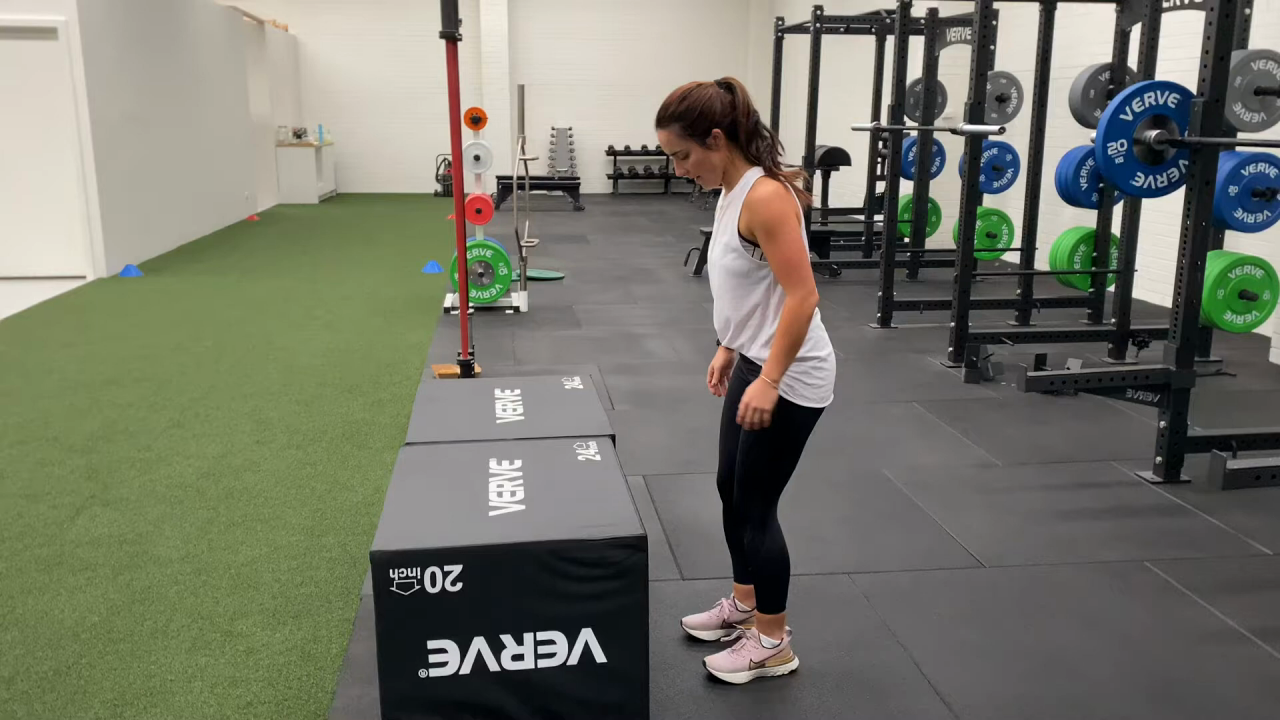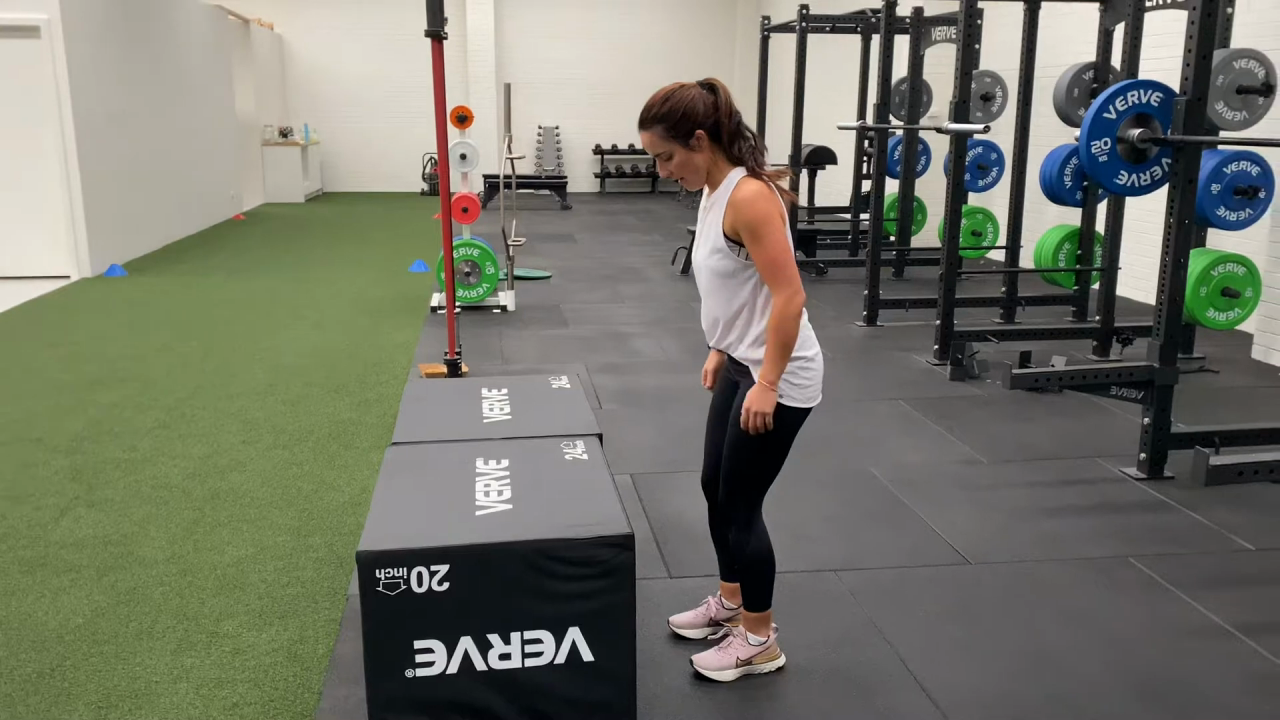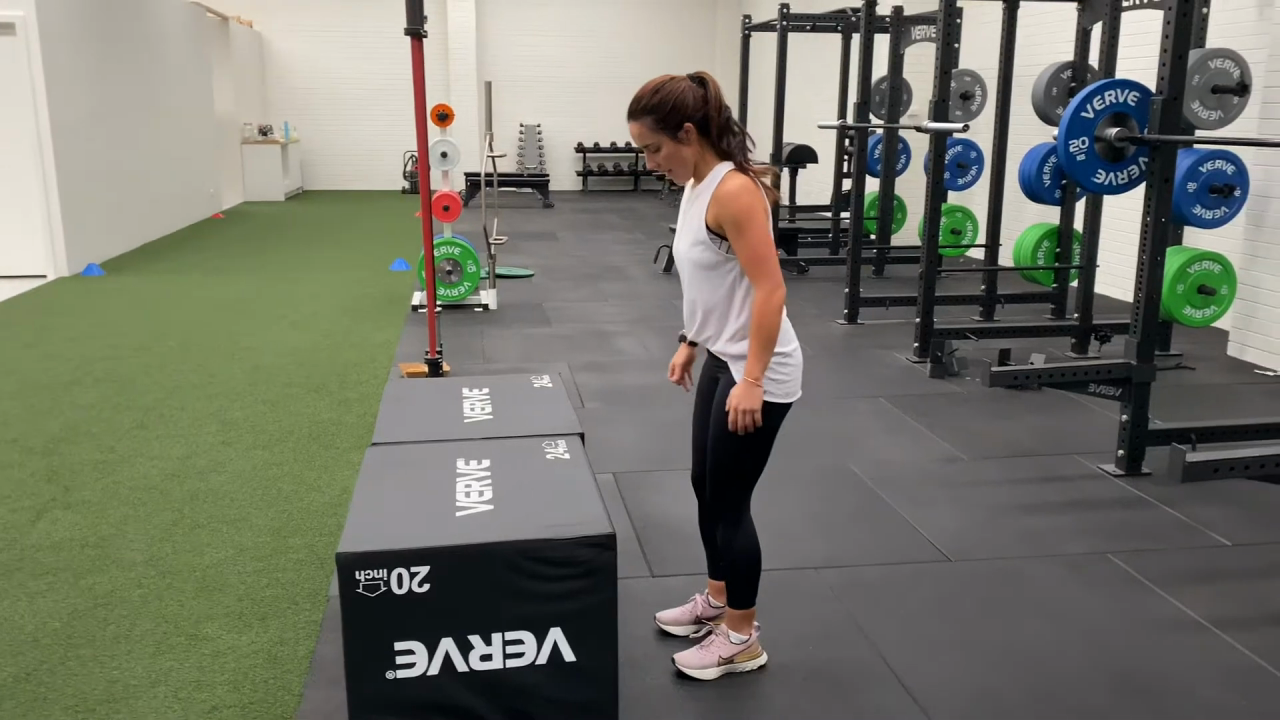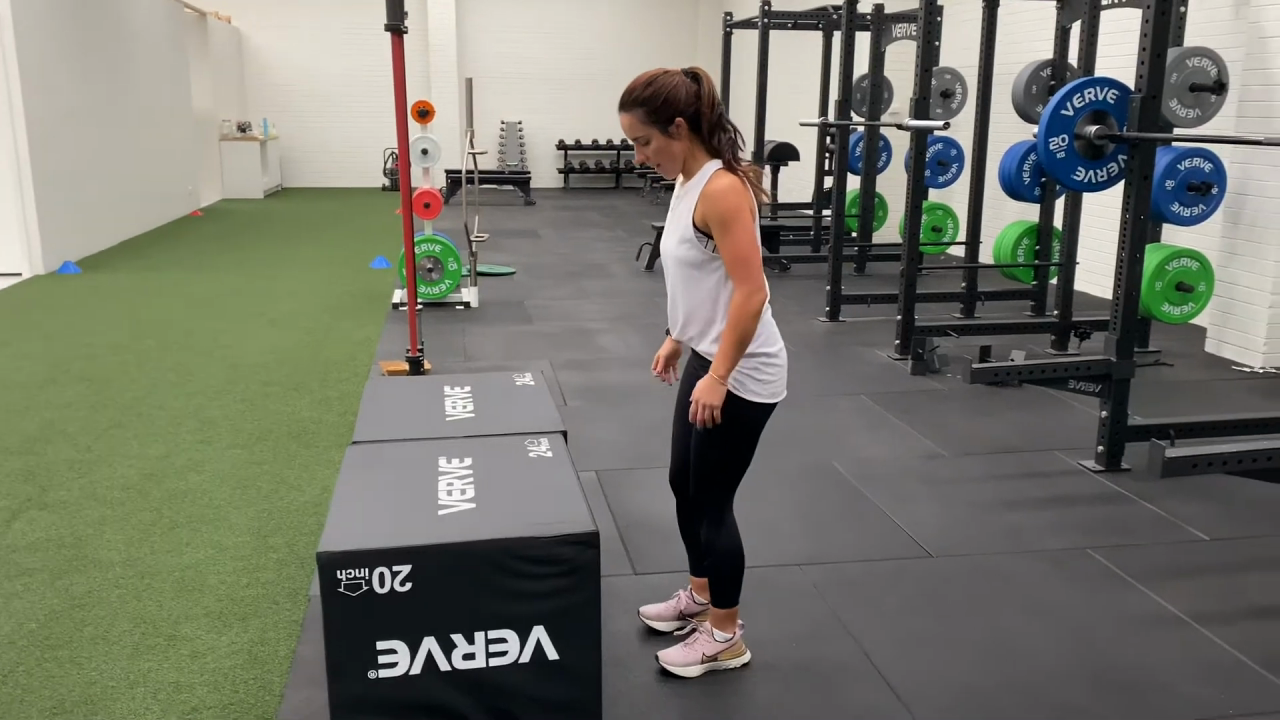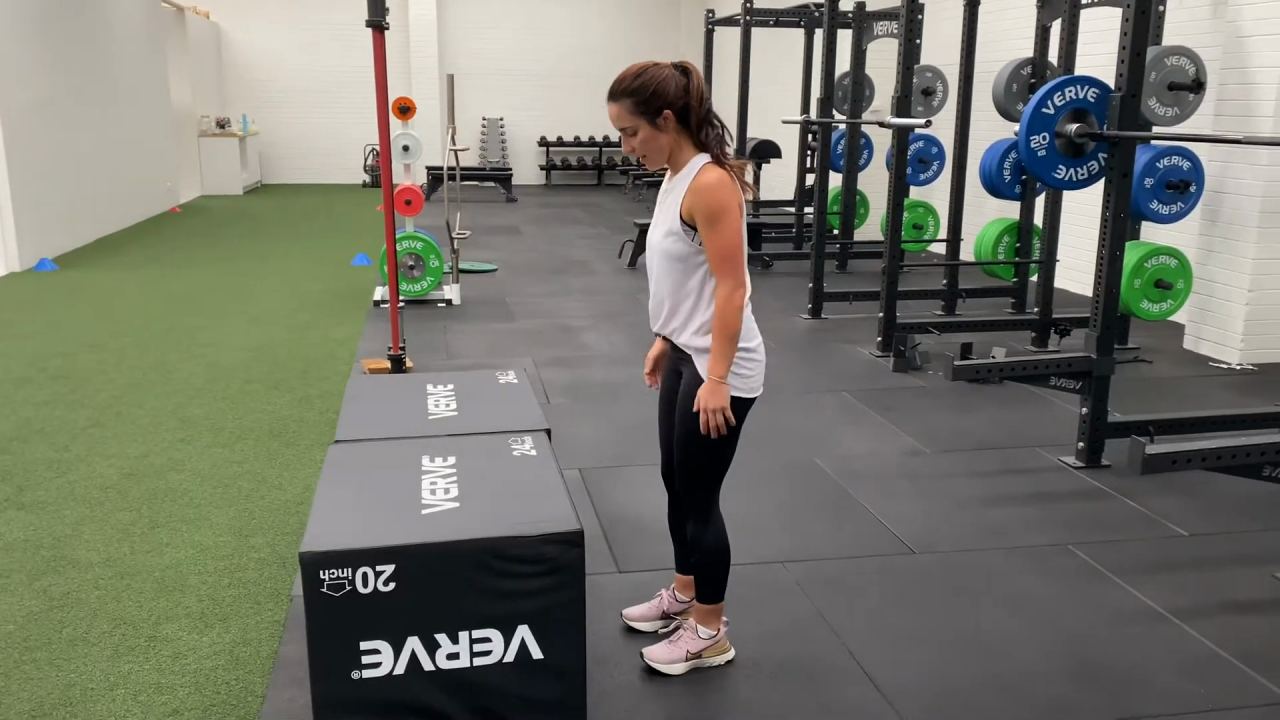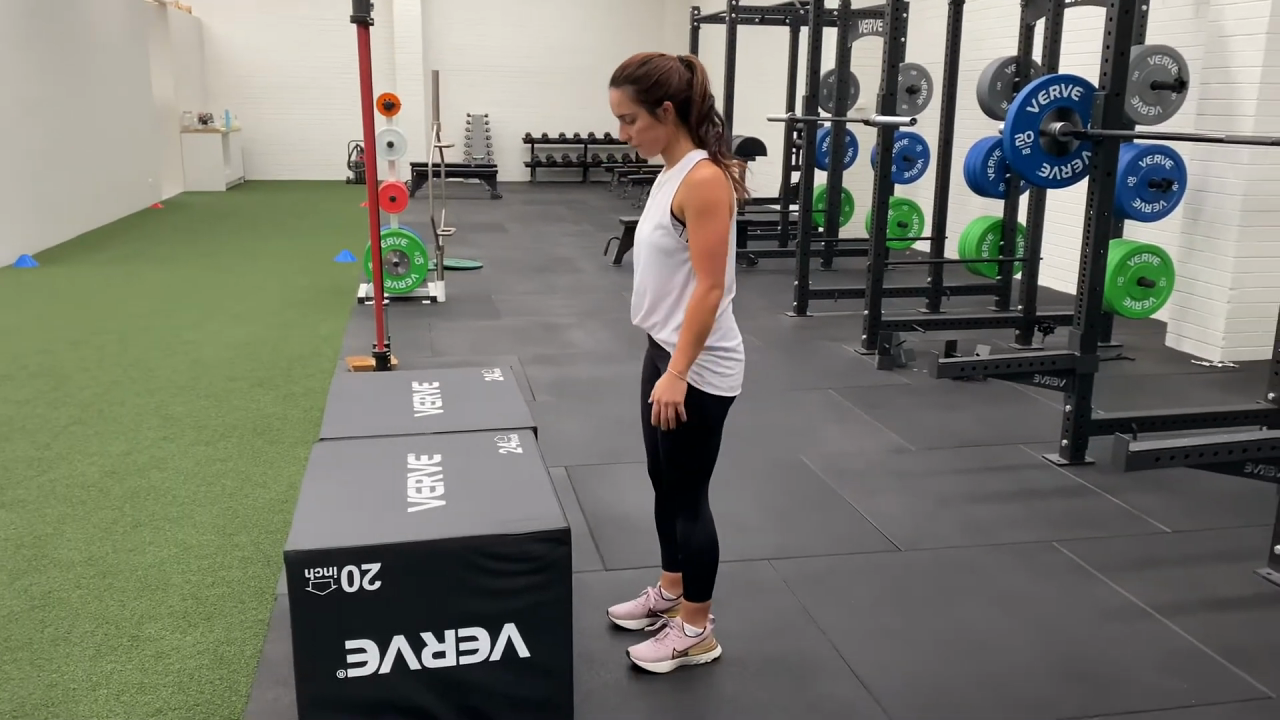
dt=0.4s
person 1, frame 1
left shoulder: (766, 196)
right shoulder: (732, 192)
left elbow: (801, 296)
left wrist: (768, 383)
right wrist: (727, 350)
left hip: (791, 377)
right hip: (755, 365)
left knee: (755, 503)
right knee: (732, 491)
left ankle: (773, 643)
right ankle: (744, 605)
person 1, frame 2
left shoulder: (749, 196)
right shoulder: (714, 193)
left elbow: (789, 295)
left wrist: (768, 383)
right wrist: (720, 352)
left hip: (778, 376)
right hip: (743, 364)
left knee: (740, 502)
right knee: (716, 488)
left ankle: (759, 640)
right ankle: (731, 602)
person 1, frame 3
left shoulder: (734, 190)
right shoulder: (697, 187)
left elbow: (769, 290)
left wrist: (752, 382)
right wrist: (690, 343)
left hip: (756, 372)
right hip: (723, 360)
left knee: (729, 500)
right knee: (706, 487)
left ankle: (742, 639)
right ankle: (717, 600)
person 1, frame 4
left shoulder: (721, 189)
right shoulder: (688, 183)
left elbow: (750, 292)
left wrist: (719, 376)
right wrist: (676, 337)
left hip: (740, 374)
right hip: (706, 358)
left knee: (711, 499)
right knee: (683, 484)
left ankle: (724, 636)
right ankle: (699, 595)
person 1, frame 5
left shoulder: (711, 183)
right shoulder: (677, 177)
left elbow: (731, 288)
left wrist: (715, 381)
right wrist: (663, 342)
left hip: (717, 369)
right hip: (685, 355)
left knee: (699, 496)
right knee: (676, 484)
left ankle: (709, 633)
right ankle: (684, 594)
person 1, frame 6
left shoulder: (704, 179)
right shoulder: (672, 172)
left elbow: (710, 288)
left wrist: (676, 375)
left hip: (698, 368)
right hip: (669, 353)
left knee: (687, 495)
right knee: (664, 485)
left ankle: (696, 632)
right ankle: (670, 591)
